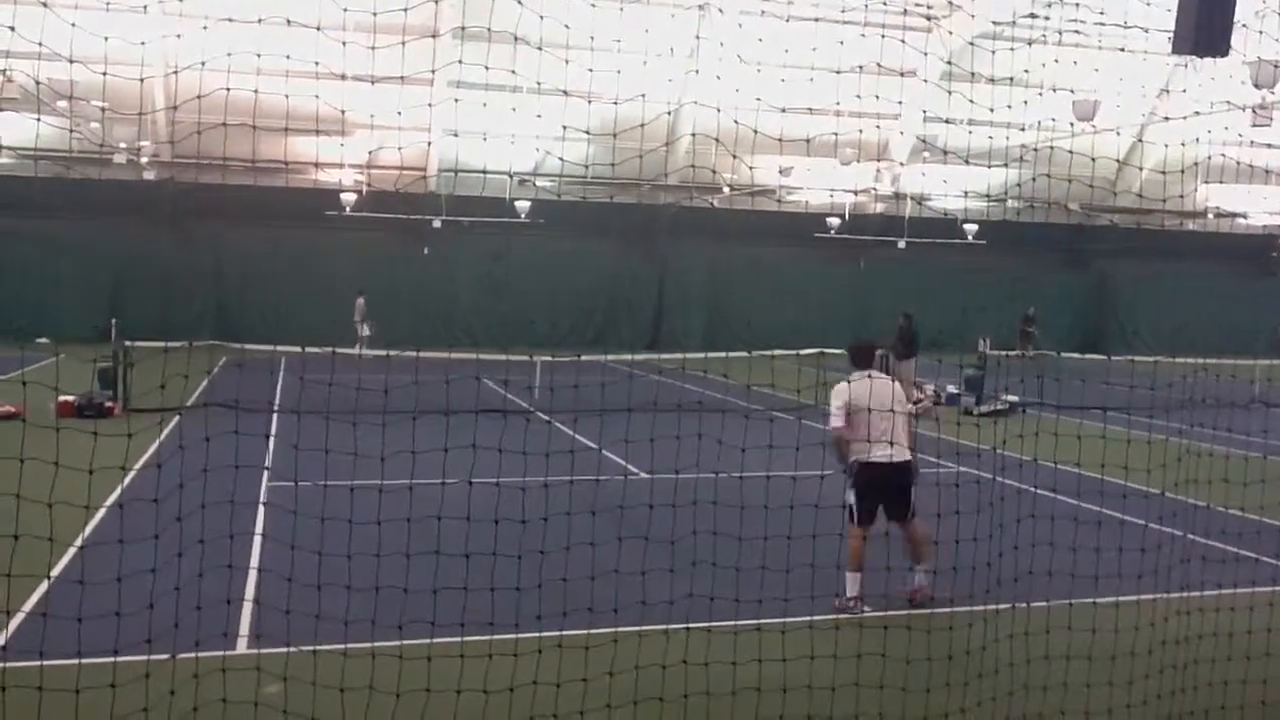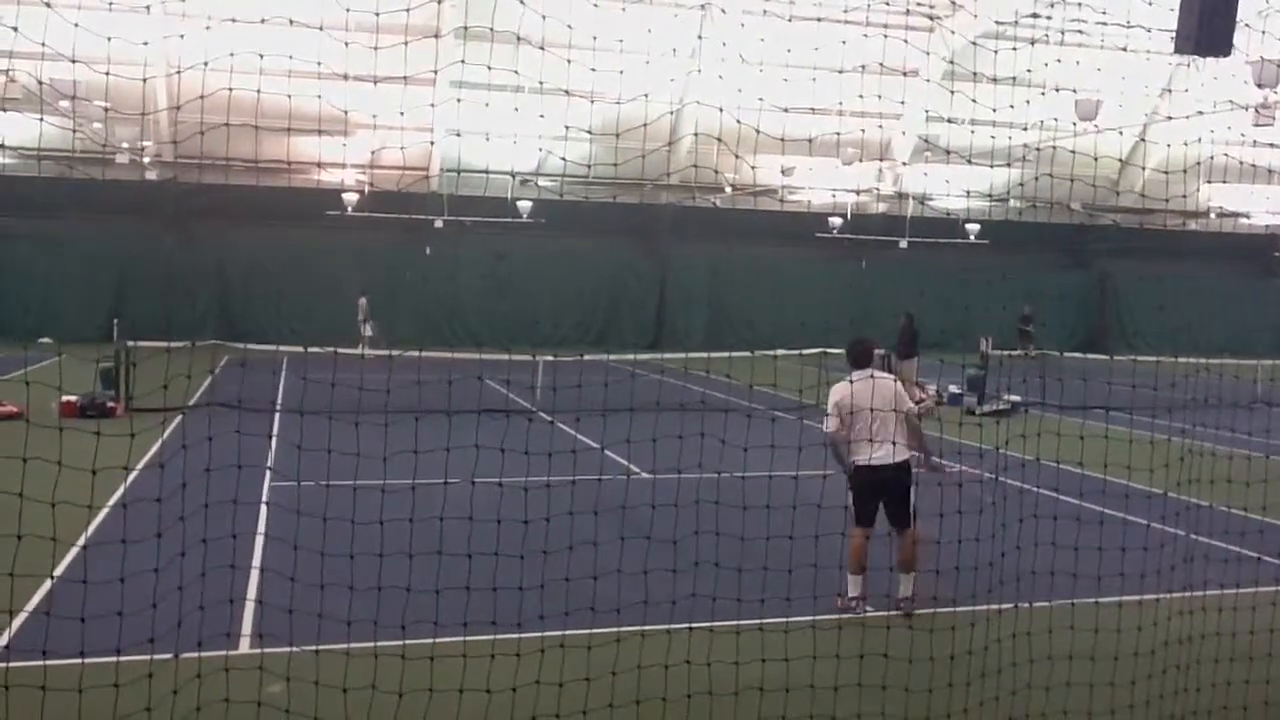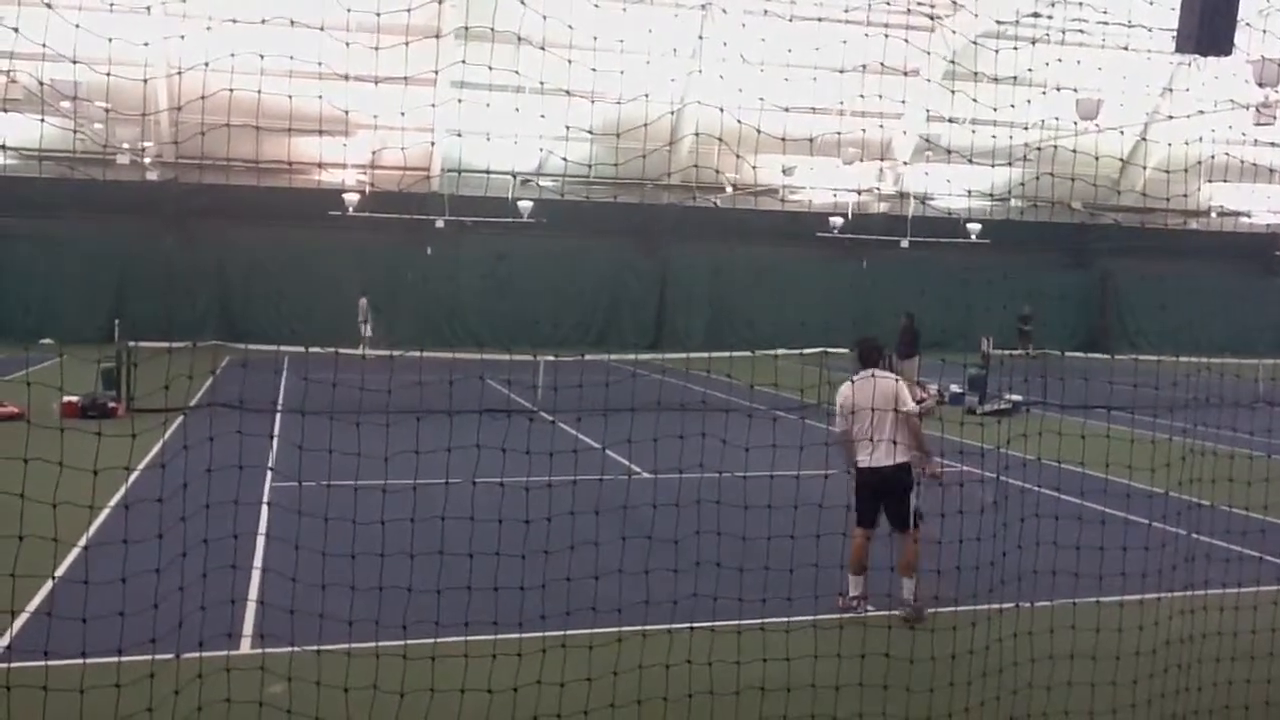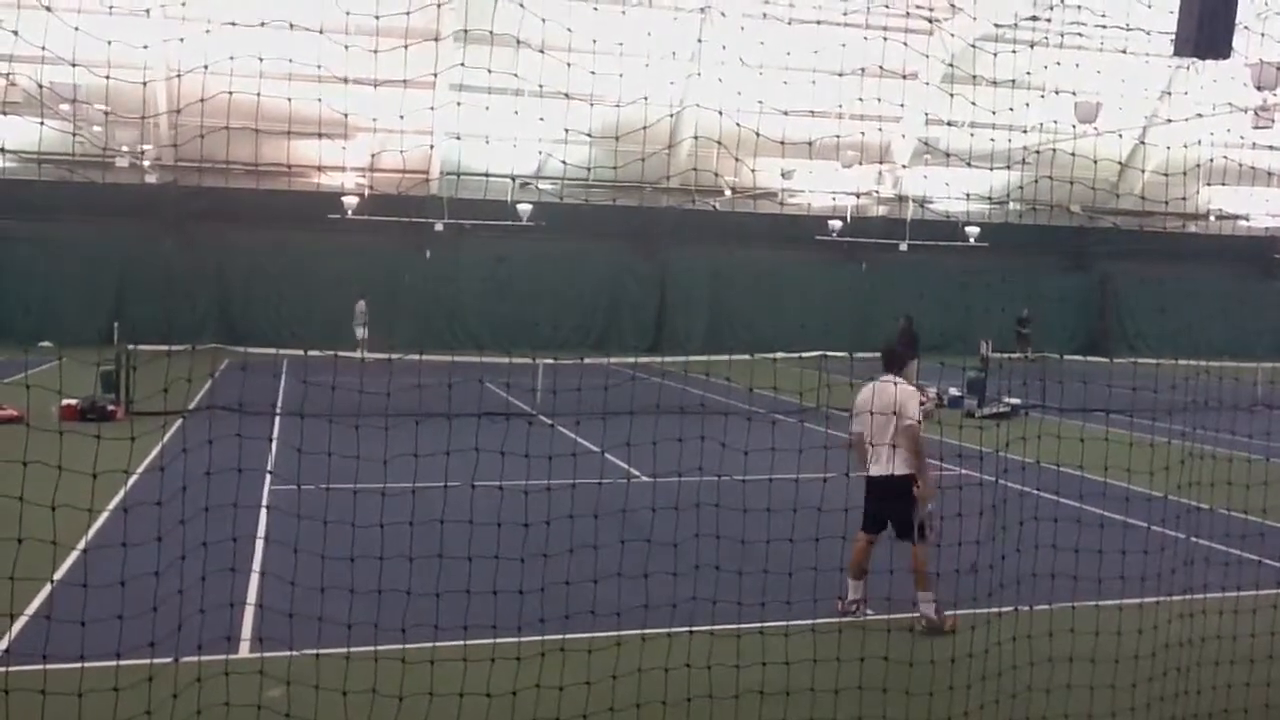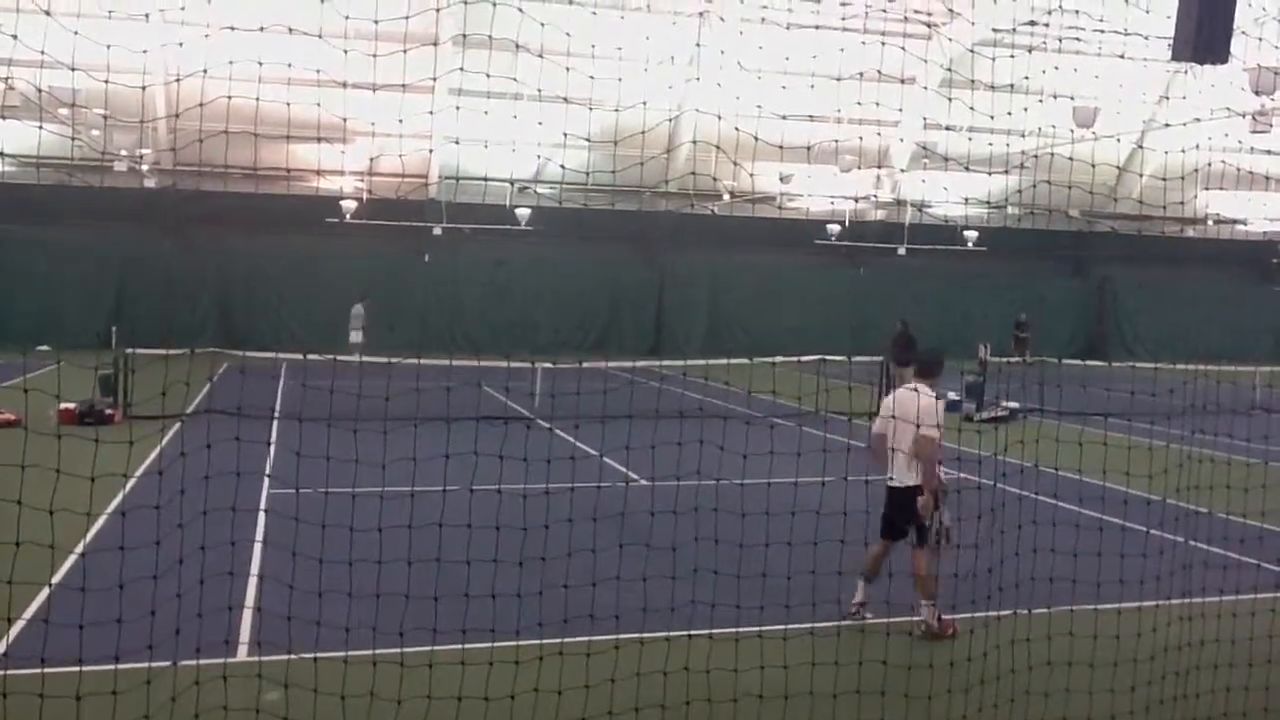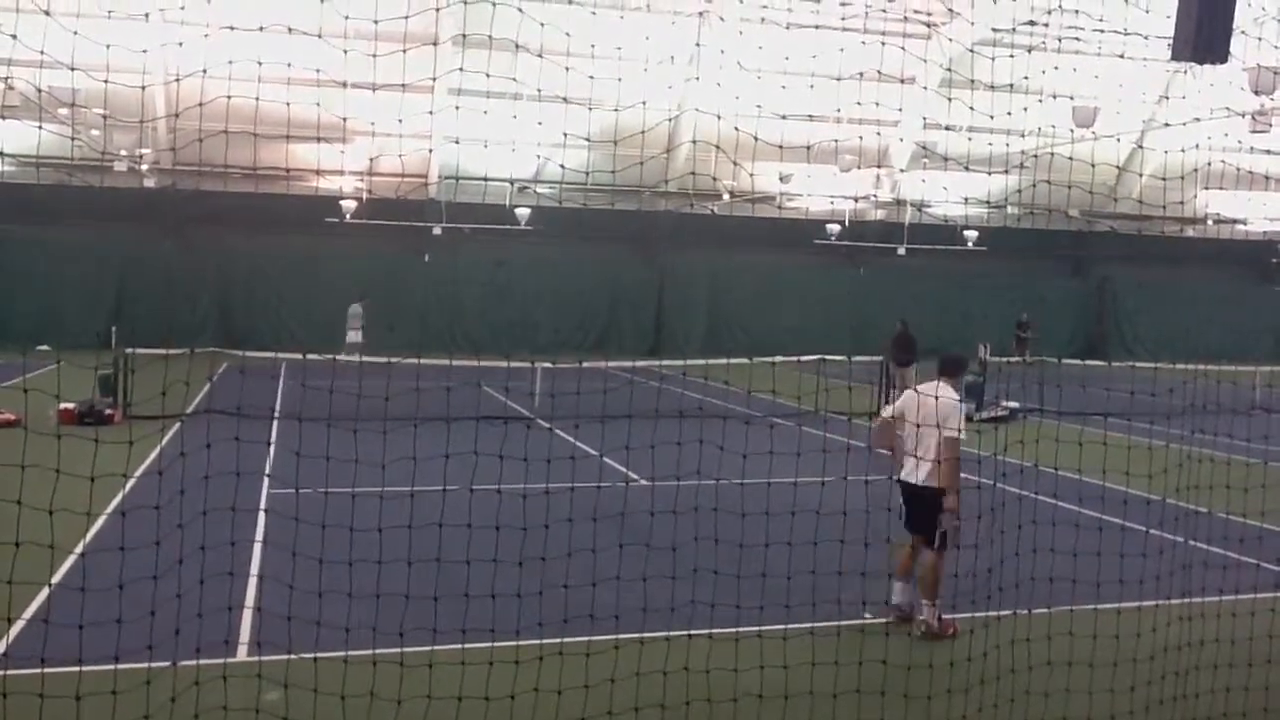
dt=0.2s
person 1, frame 1
left shoulder: (842, 389)
right shoulder: (893, 384)
left elbow: (837, 434)
right elbow: (908, 420)
left wrist: (846, 464)
left hip: (865, 466)
right hip: (900, 464)
left knee: (859, 530)
right knee: (909, 524)
left ankle: (853, 597)
right ankle: (920, 585)
person 1, frame 2
left shoulder: (838, 391)
right shoulder: (892, 383)
left elbow: (833, 438)
right elbow: (912, 423)
left wrist: (846, 467)
left hip: (863, 468)
right hip: (897, 466)
left knee: (860, 531)
right knee: (905, 532)
left ankle: (854, 597)
right ankle: (905, 596)
person 1, frame 3
left shoulder: (845, 390)
right shoulder: (896, 384)
left elbow: (843, 437)
right elbow: (912, 425)
right wrist: (928, 459)
left hip: (866, 469)
right hip: (898, 467)
left knee: (862, 531)
right knee: (909, 535)
left ankle: (854, 596)
right ankle: (909, 601)
person 1, frame 4
left shoulder: (865, 393)
right shoulder: (907, 392)
left elbow: (857, 440)
right elbow: (912, 439)
right wrist: (923, 478)
left hip: (876, 476)
right hip: (903, 477)
left knee: (866, 537)
right knee: (918, 542)
left ankle: (853, 599)
right ankle: (928, 612)
person 1, frame 5
left shoulder: (895, 396)
right shoulder: (932, 402)
left elbow: (878, 441)
right elbow: (925, 448)
right wrist: (927, 492)
left hip: (895, 483)
right hip: (919, 485)
left knee: (884, 544)
right knee: (926, 550)
left ankle: (858, 602)
right ankle: (930, 619)
person 1, frame 6
left shoulder: (912, 393)
right shoulder: (953, 402)
left elbow: (882, 423)
right elbow: (950, 452)
right wrist: (952, 494)
left hip: (908, 479)
right hip: (935, 485)
left knee: (914, 541)
right knee: (934, 550)
left ankle: (899, 602)
right ankle: (929, 619)
